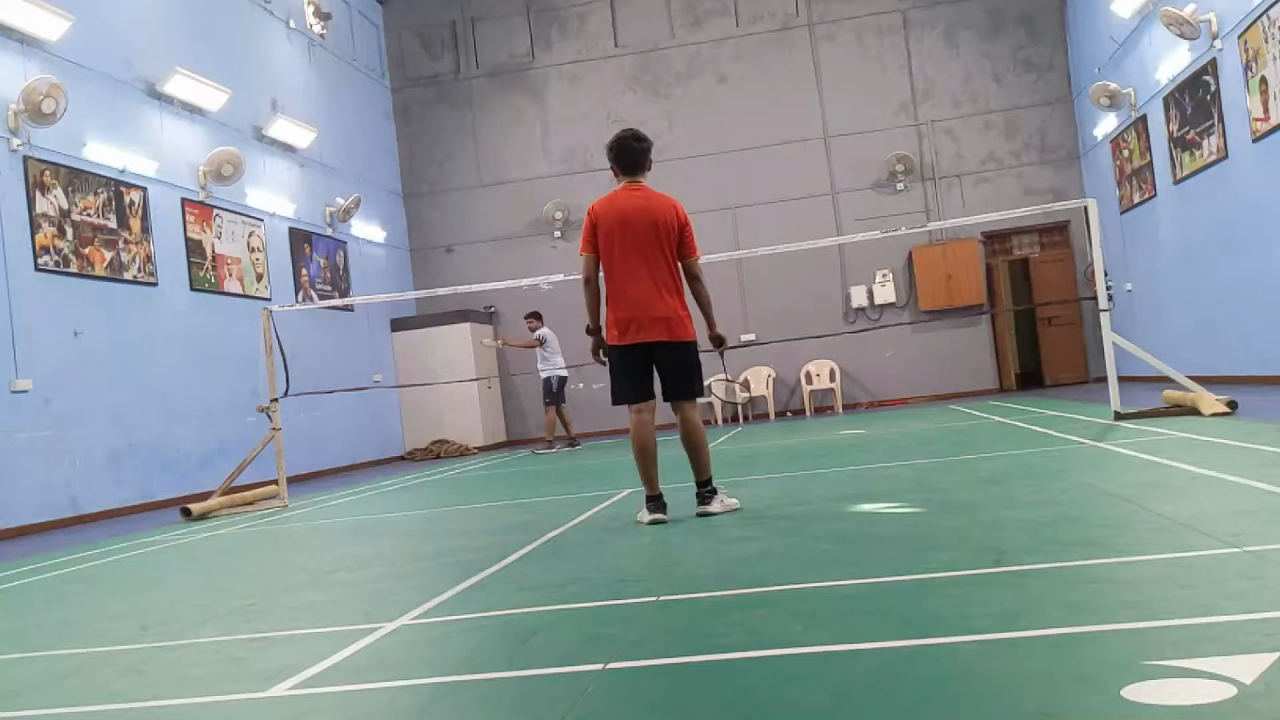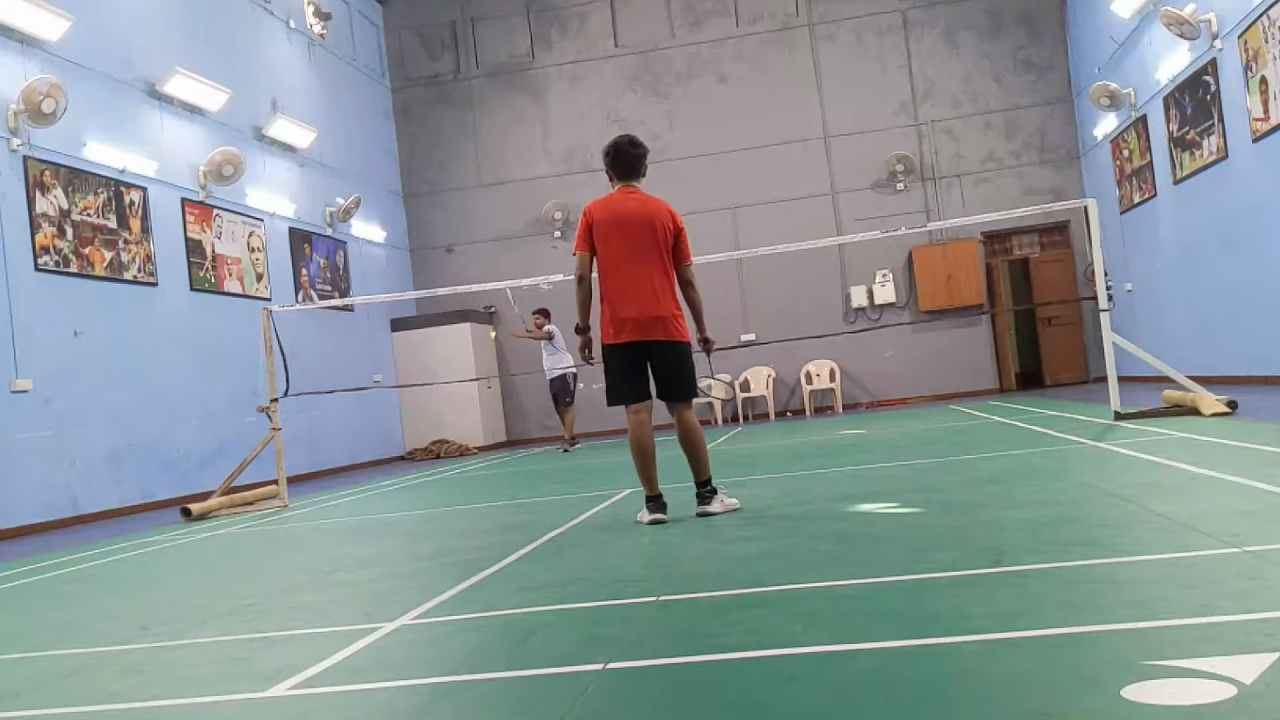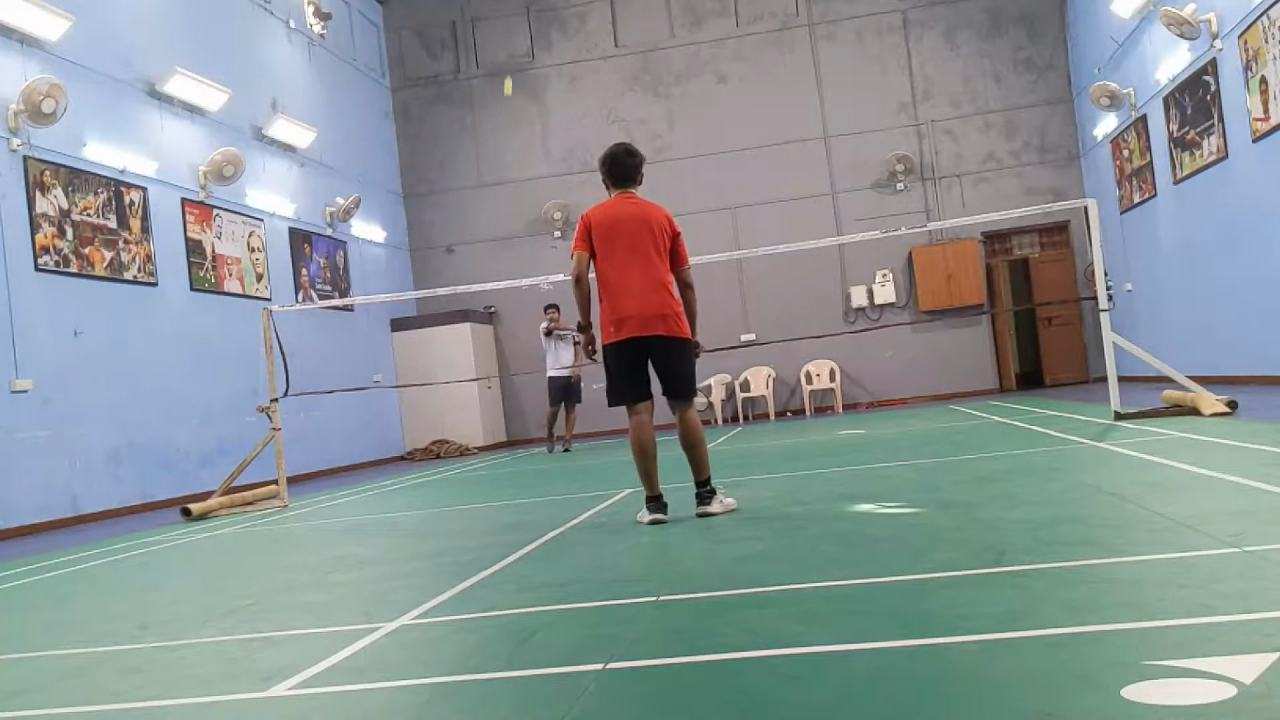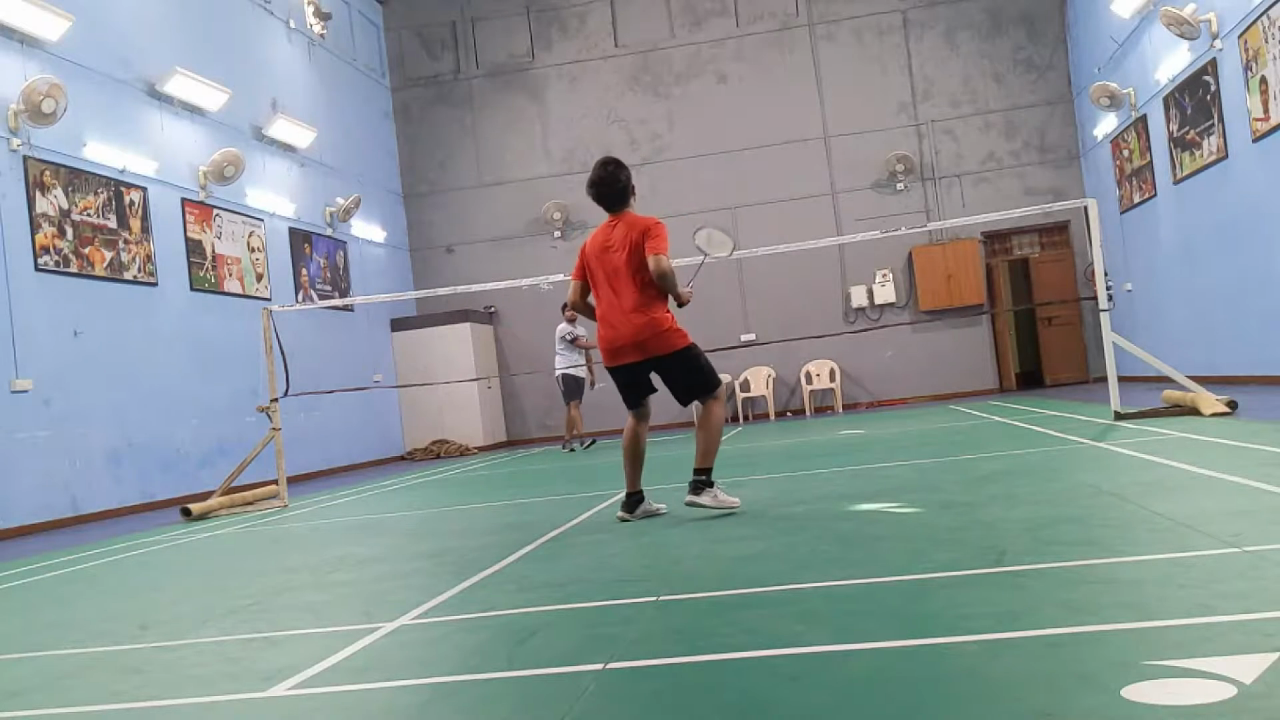
dt=0.4s
person 1, frame 1
left shoulder: (598, 212)
right shoulder: (672, 208)
left elbow: (589, 277)
right elbow: (694, 274)
left wrist: (595, 331)
right wrist: (712, 324)
left hip: (624, 330)
right hip: (673, 326)
left knee: (640, 412)
right knee: (686, 408)
left ankle: (654, 502)
right ankle: (707, 494)
person 1, frame 2
left shoulder: (593, 213)
right shoulder: (666, 212)
left elbow: (582, 276)
right elbow: (687, 279)
left wrist: (583, 328)
right wrist: (701, 328)
left hip: (619, 329)
right hip: (667, 324)
left knee: (637, 412)
right knee: (682, 409)
left ankle: (654, 502)
right ankle: (707, 494)
person 1, frame 3
left shoulder: (591, 219)
right shoulder: (662, 216)
left elbow: (579, 274)
right elbow: (685, 281)
left wrist: (586, 326)
right wrist: (691, 329)
left hip: (619, 327)
right hip: (667, 321)
left knee: (639, 412)
right knee: (684, 407)
left ankle: (654, 502)
right ankle: (706, 494)
person 1, frame 4
left shoulder: (590, 244)
right shoulder: (649, 227)
left elbow: (575, 301)
right elbow: (658, 268)
right wrist: (678, 295)
left hip: (614, 347)
right hip: (658, 336)
left knee: (638, 414)
right knee: (714, 398)
left ankle: (633, 499)
right ankle: (704, 484)
